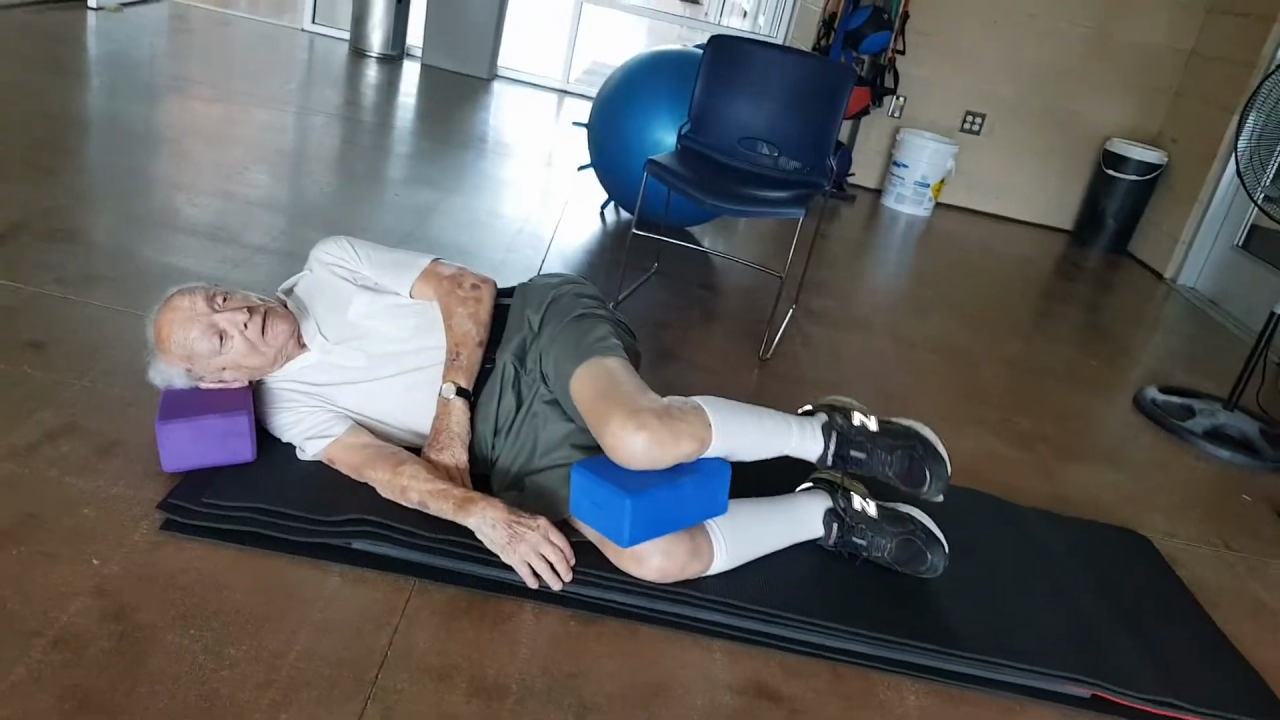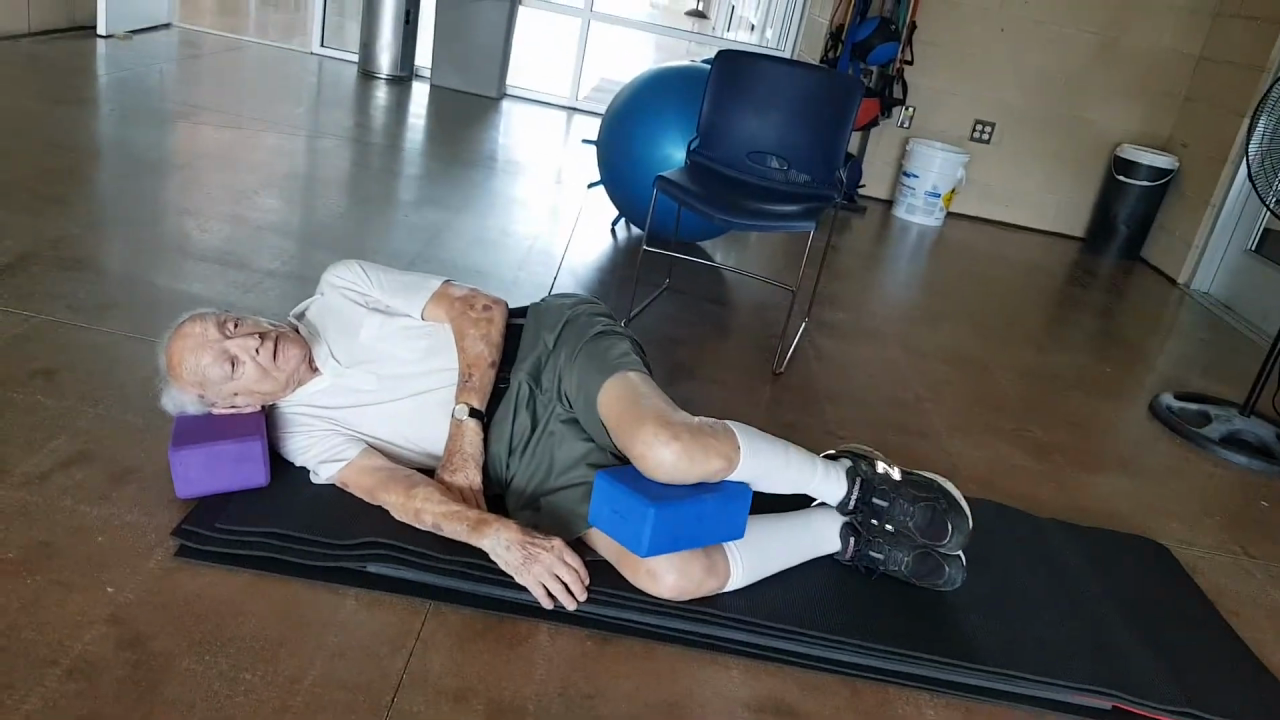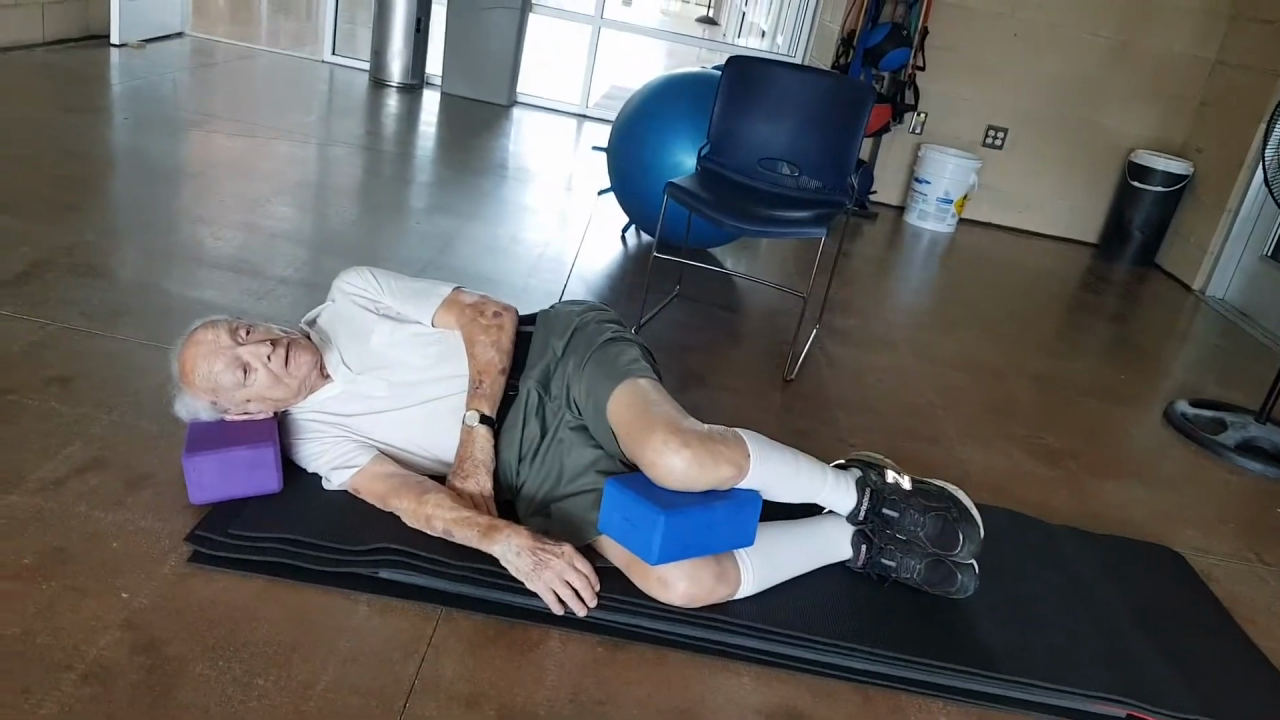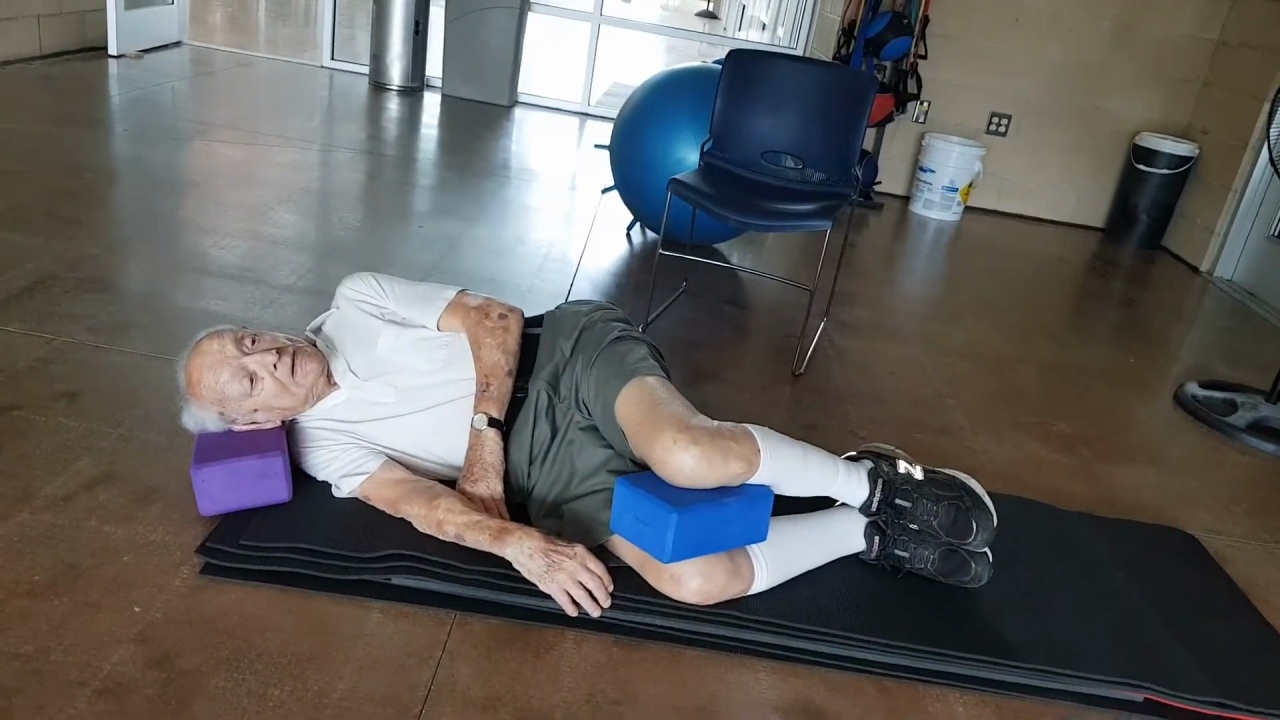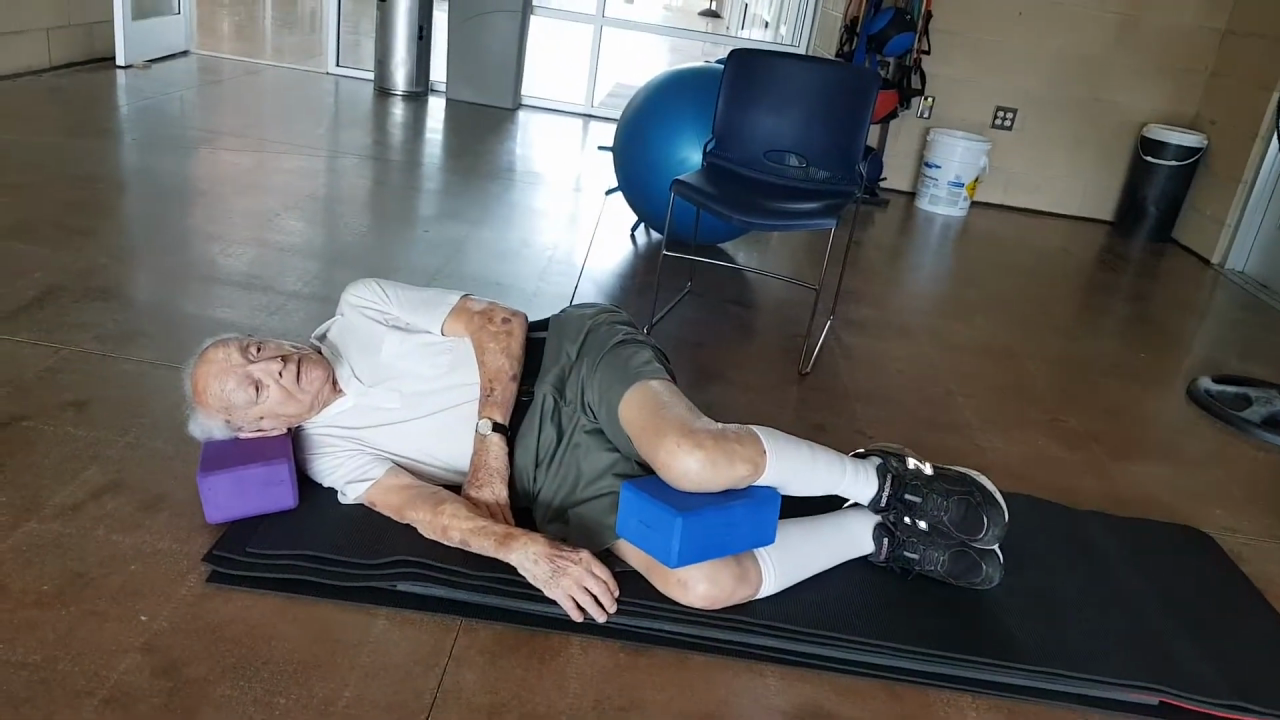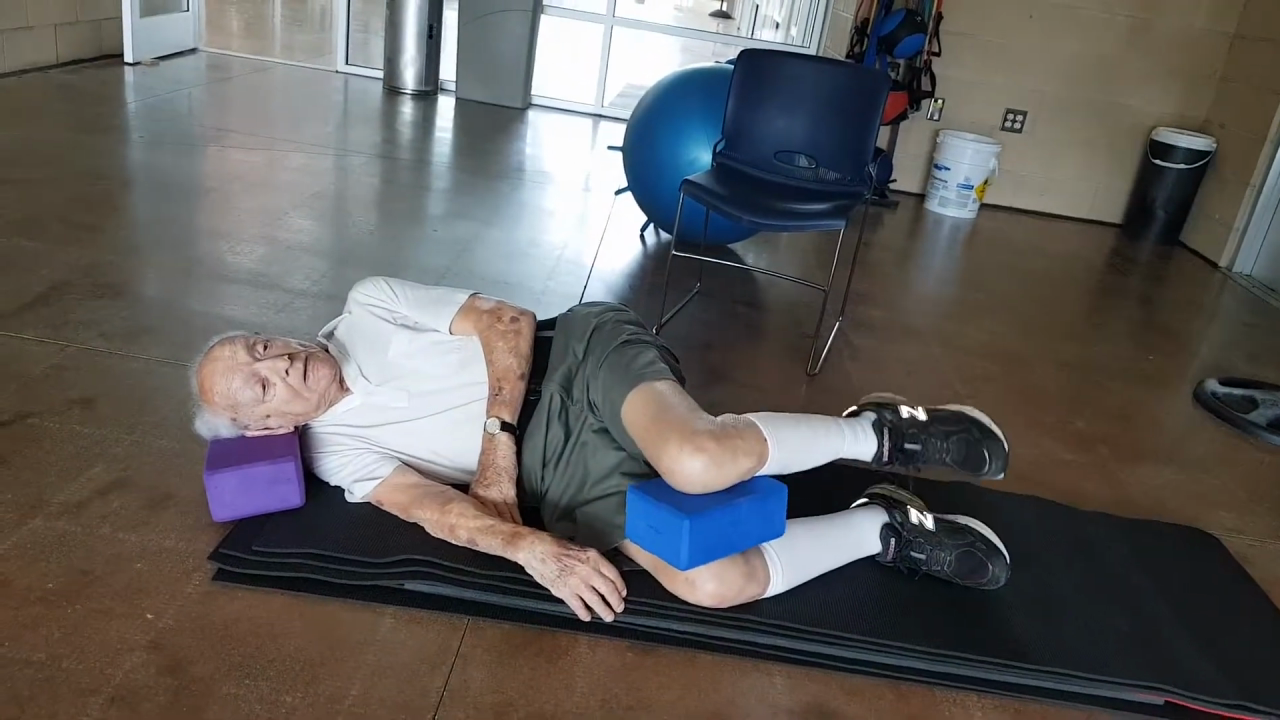
dt=0.3s
person 1, frame 1
left shoulder: (330, 263)
right shoulder: (289, 410)
left elbow: (469, 290)
right elbow: (387, 469)
left wrist: (450, 400)
right wrist: (482, 514)
right hip: (511, 441)
left knee: (638, 437)
right knee: (658, 559)
left ankle: (825, 438)
right ankle: (830, 515)
person 1, frame 2
left shoulder: (340, 287)
right shoulder: (302, 433)
left elbow: (480, 311)
right elbow: (399, 491)
left wrist: (463, 423)
right wrist: (495, 534)
right hip: (530, 462)
left knee: (668, 448)
right knee: (671, 574)
left ankle: (846, 479)
right ankle: (845, 536)
person 1, frame 3
left shoulder: (352, 293)
right shoulder: (312, 439)
left elbow: (490, 317)
right elbow: (411, 498)
left wrist: (475, 425)
right wrist: (507, 542)
right hip: (536, 468)
left knee: (676, 458)
right knee: (681, 582)
left ankle: (859, 491)
right ankle: (856, 541)
person 1, frame 4
left shoulder: (356, 301)
right shoulder: (322, 448)
left elbow: (496, 318)
right elbow: (422, 504)
left wrist: (483, 429)
right wrist: (519, 544)
right hip: (548, 471)
left knee: (687, 454)
right knee: (695, 579)
left ankle: (868, 481)
right ankle: (869, 533)
person 1, frame 5
left shoulder: (359, 307)
right shoulder: (328, 455)
left elbow: (499, 323)
right elbow: (428, 510)
left wrist: (488, 434)
right wrist: (523, 549)
right hip: (555, 471)
left knee: (692, 458)
right knee: (702, 584)
left ankle: (879, 481)
right ankle: (879, 534)
person 1, frame 6
left shoulder: (367, 305)
right shoulder: (335, 454)
left elbow: (508, 322)
right elbow: (435, 509)
left wrist: (496, 435)
right wrist: (532, 550)
right hip: (563, 475)
left knee: (695, 460)
right knee: (711, 583)
left ankle: (877, 432)
right ankle: (886, 529)
